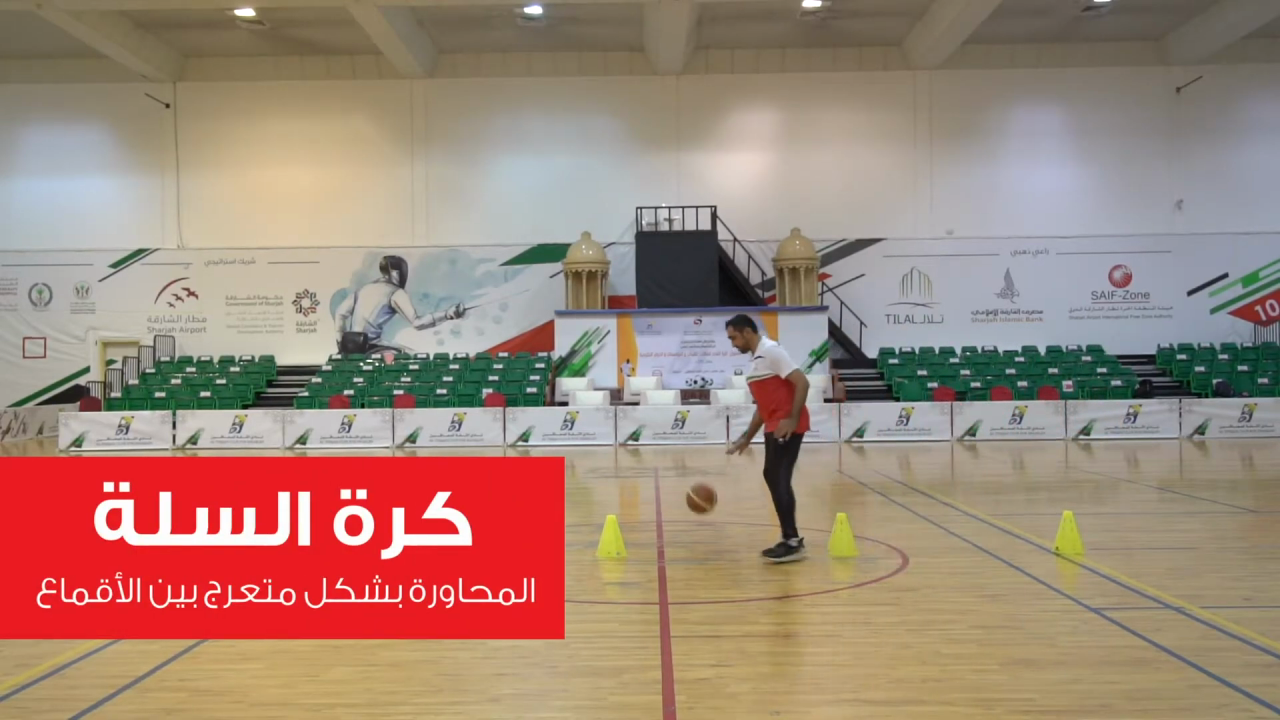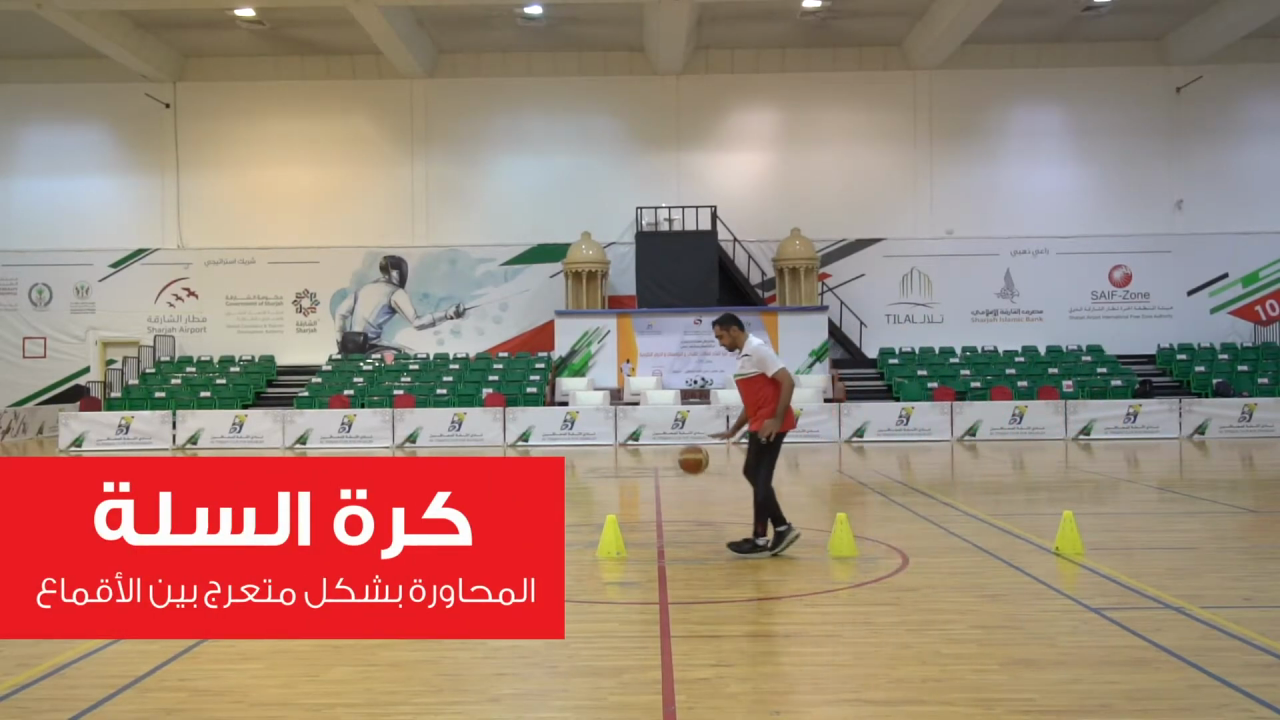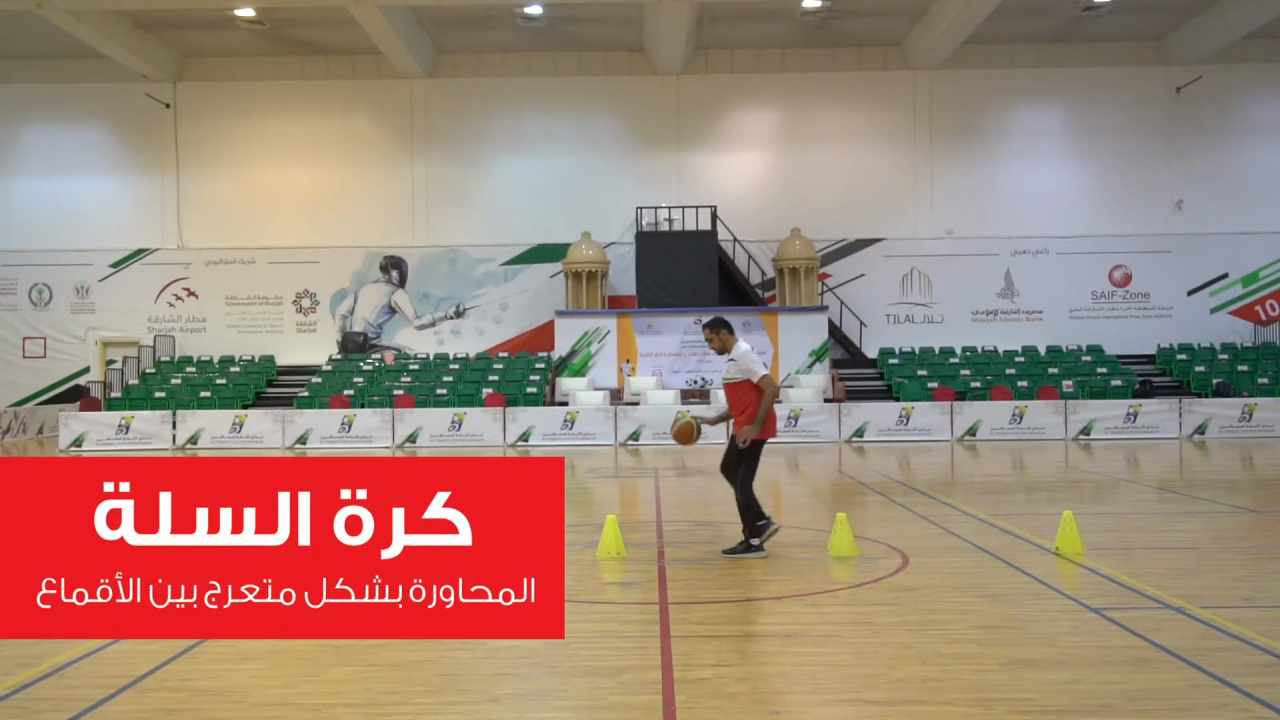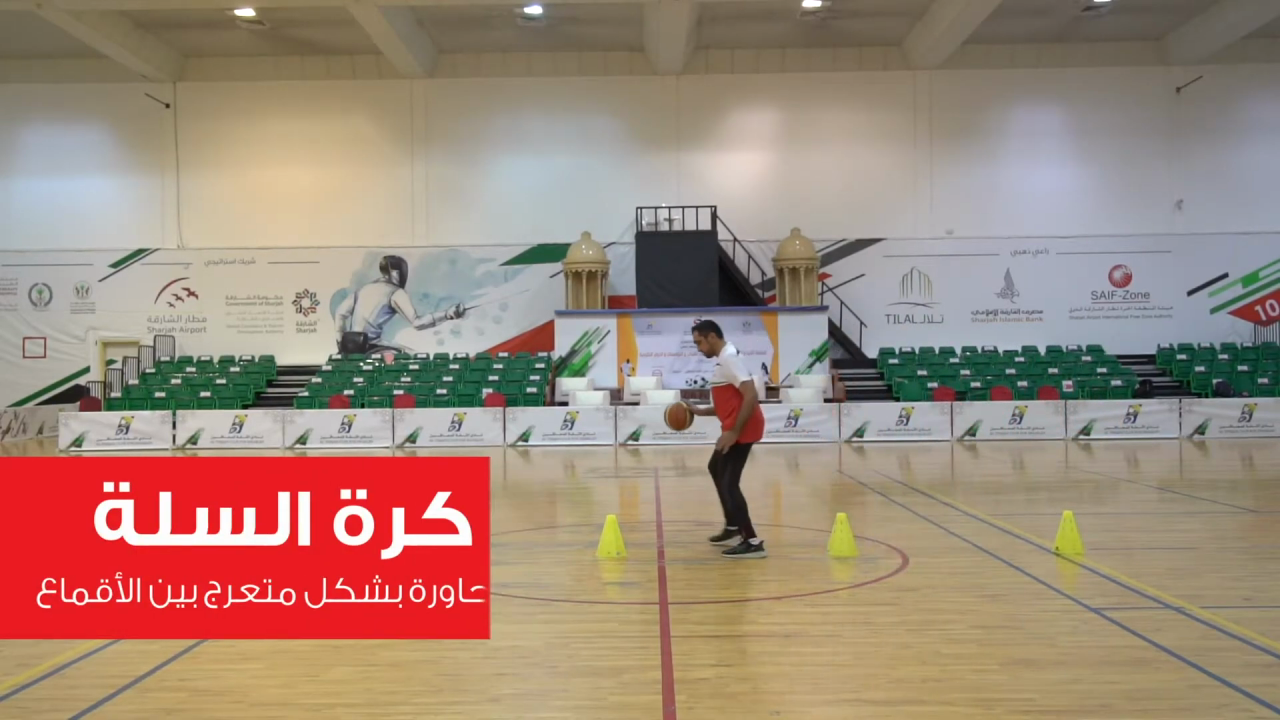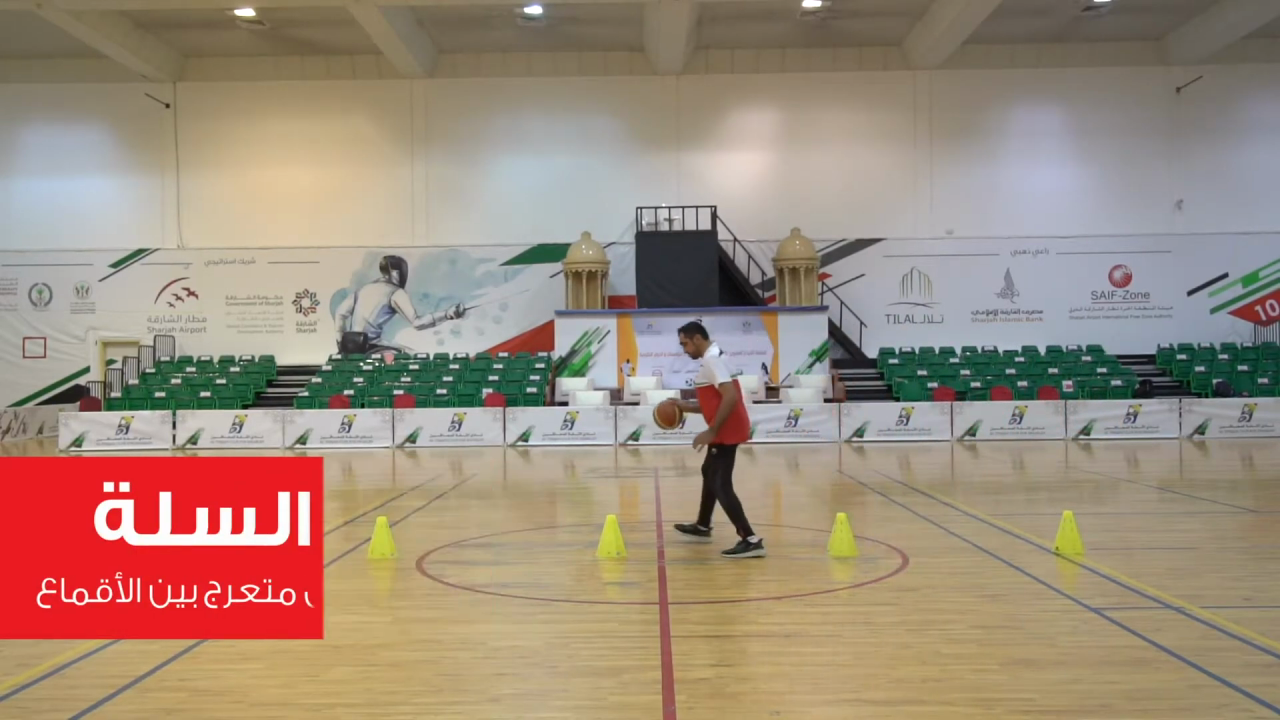
dt=0.1s
person 1, frame 1
left shoulder: (771, 351)
right shoulder: (756, 359)
left elbow: (802, 383)
left wrist: (793, 419)
right wrist: (745, 439)
left hip: (786, 425)
right hip: (775, 426)
left knee: (778, 479)
right knee: (772, 478)
left ankle: (791, 543)
right ankle: (791, 539)
person 1, frame 2
left shoulder: (758, 349)
right shoulder: (743, 357)
left elbow: (788, 382)
left wrist: (777, 419)
right wrist: (733, 431)
left hip: (770, 424)
right hip: (759, 424)
left knee: (758, 477)
right knee: (752, 473)
left ankle: (760, 539)
right ankle: (782, 529)
person 1, frame 3
left shoulder: (744, 355)
right shoulder: (735, 358)
left elbow: (772, 389)
left wrist: (755, 426)
right wrist: (715, 420)
left hip: (753, 428)
right hip: (747, 427)
left knee: (740, 480)
right knee: (729, 470)
left ankle: (755, 541)
right ankle: (762, 521)
person 1, frame 4
left shoulder: (730, 358)
right shoulder: (724, 360)
left elbow: (751, 396)
left wrist: (734, 432)
right wrist: (701, 411)
left hip: (739, 432)
right hip: (735, 430)
left knee: (727, 483)
right knee: (717, 469)
left ankle: (752, 542)
right ankle: (733, 527)
person 1, frame 5
left shoulder: (712, 361)
right shoulder: (711, 359)
left elbow: (730, 398)
left wrist: (711, 431)
right wrist: (688, 406)
left hip: (726, 431)
right hip: (727, 430)
left knee: (721, 484)
right knee: (710, 472)
left ankle: (752, 541)
right ankle: (702, 526)
